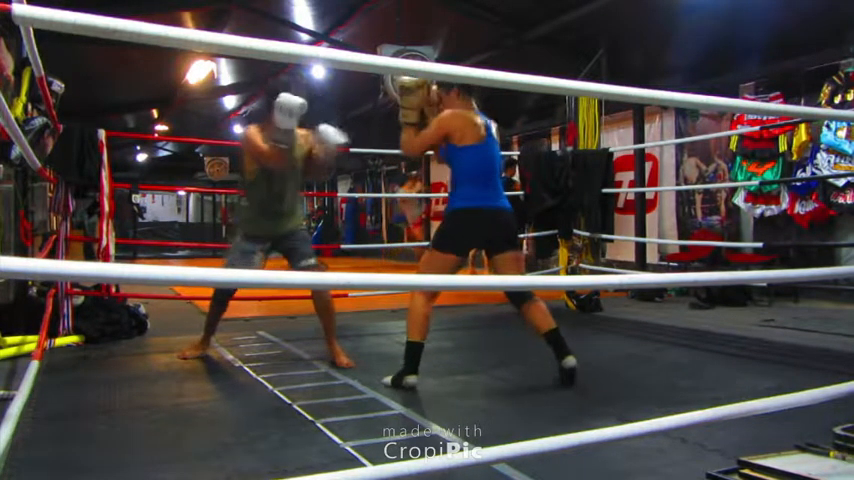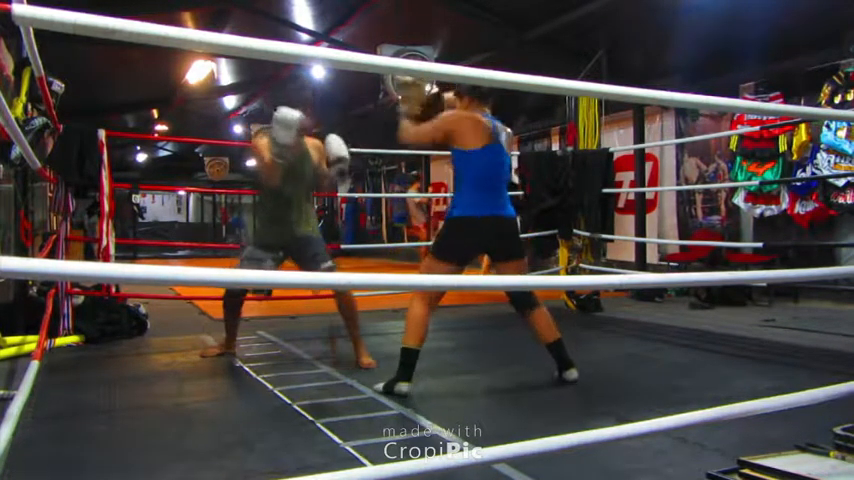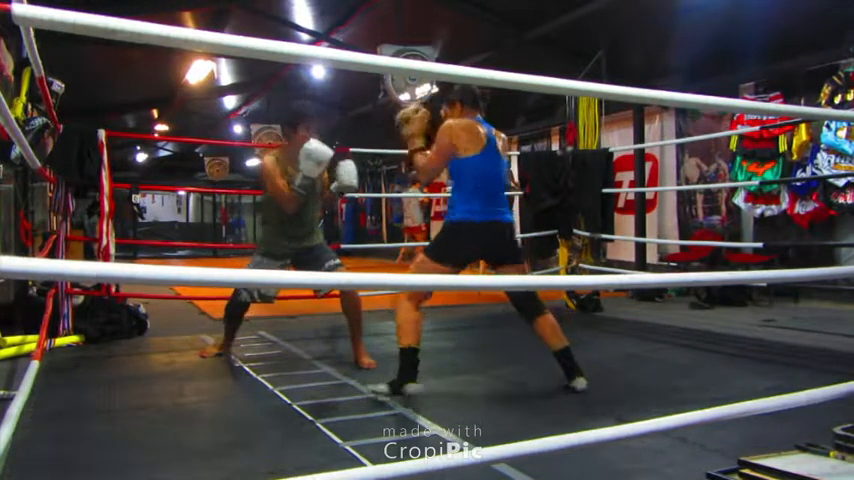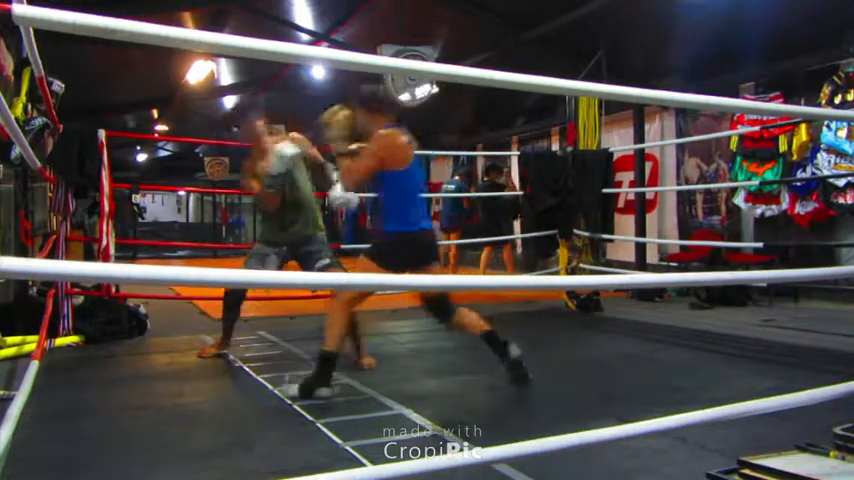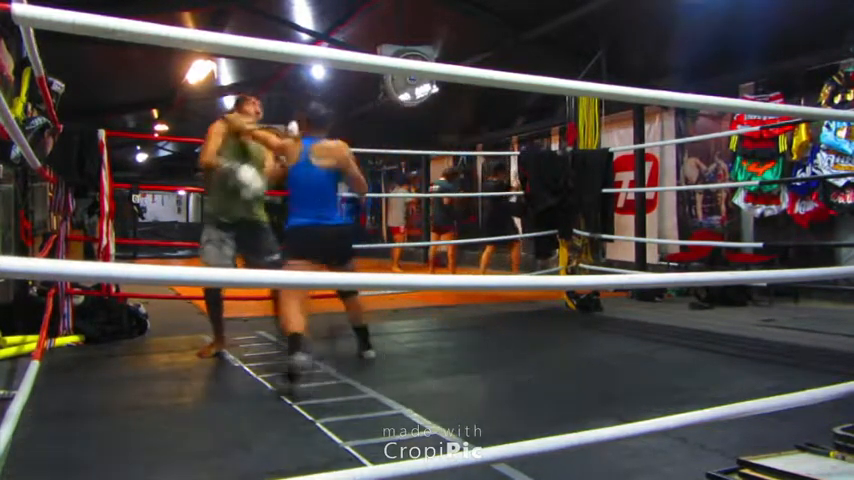
dt=0.4s
person 1, frame 1
left shoulder: (451, 119)
right shoulder: (489, 124)
left elbow: (410, 150)
left wrist: (409, 111)
right wrist: (429, 114)
left hip: (464, 218)
right hip: (500, 217)
left knee: (422, 293)
right knee: (522, 293)
left ankle: (409, 371)
right ankle: (564, 356)
person 1, frame 2
left shoulder: (456, 120)
right shoulder: (501, 130)
left elbow: (409, 137)
left wrist: (409, 107)
left hip: (464, 224)
right hip: (502, 223)
left knee: (423, 299)
right knee: (525, 299)
left ankle: (403, 377)
right ankle: (566, 366)
person 1, frame 3
left shoulder: (453, 127)
right shoulder: (497, 139)
left elbow: (426, 173)
left wrist: (415, 138)
left hip: (462, 229)
right hip: (500, 230)
left knee: (408, 299)
right knee: (532, 307)
left ankle: (406, 378)
right ankle: (575, 375)
person 1, frame 4
left shoulder: (386, 139)
right shoulder: (399, 137)
left elbow: (352, 180)
left wrist: (343, 154)
right wrist: (353, 151)
left hip: (400, 238)
right hip: (418, 234)
left knee: (342, 301)
right knee: (442, 306)
left ankle: (320, 380)
right ankle: (507, 352)
person 1, frame 5
left shoulder: (290, 146)
right shoulder: (338, 148)
left elbow: (257, 133)
right elbow: (361, 189)
left wrist: (234, 121)
left hip: (301, 233)
right hip: (337, 231)
left knee: (292, 299)
right knee: (348, 290)
left ankle: (296, 352)
right ankle: (365, 346)
person 2, frame 1
left shoulder: (303, 138)
right shoulder: (252, 134)
left elbow: (319, 175)
right elbow: (276, 162)
left wrist: (329, 155)
right wrist: (285, 127)
left hip: (290, 227)
right hip: (255, 227)
right knee: (226, 287)
left ankle: (334, 347)
right ankle: (204, 341)
person 2, frame 2
left shoulder: (315, 146)
right shoulder: (262, 142)
left elbow: (325, 186)
right elbow: (271, 177)
left wrist: (339, 168)
right wrist: (282, 142)
left hip: (304, 233)
right hip: (268, 235)
right knee: (234, 290)
left ankle: (359, 347)
right ankle: (229, 341)
person 2, frame 3
left shoulder: (319, 156)
right shoulder: (271, 163)
right elbow: (289, 207)
left wrist: (339, 186)
right wrist: (305, 174)
left hip: (311, 242)
right hip: (275, 245)
right knee: (241, 297)
left ankle: (359, 349)
right ankle: (226, 342)
person 2, frame 4
left shoulder: (293, 141)
right shoulder: (248, 167)
left elbow: (322, 163)
right elbow: (270, 205)
left wrist: (337, 186)
right wrist: (276, 175)
left hip: (308, 231)
right hip: (273, 237)
right knee: (235, 288)
left ankle: (359, 350)
right ankle: (223, 341)
person 2, frame 5
left shoulder: (261, 143)
right shoulder: (220, 128)
left elbow: (270, 175)
right elbow: (205, 159)
right wrist: (234, 171)
left hip: (253, 218)
right hip: (220, 219)
right ankle: (218, 339)
